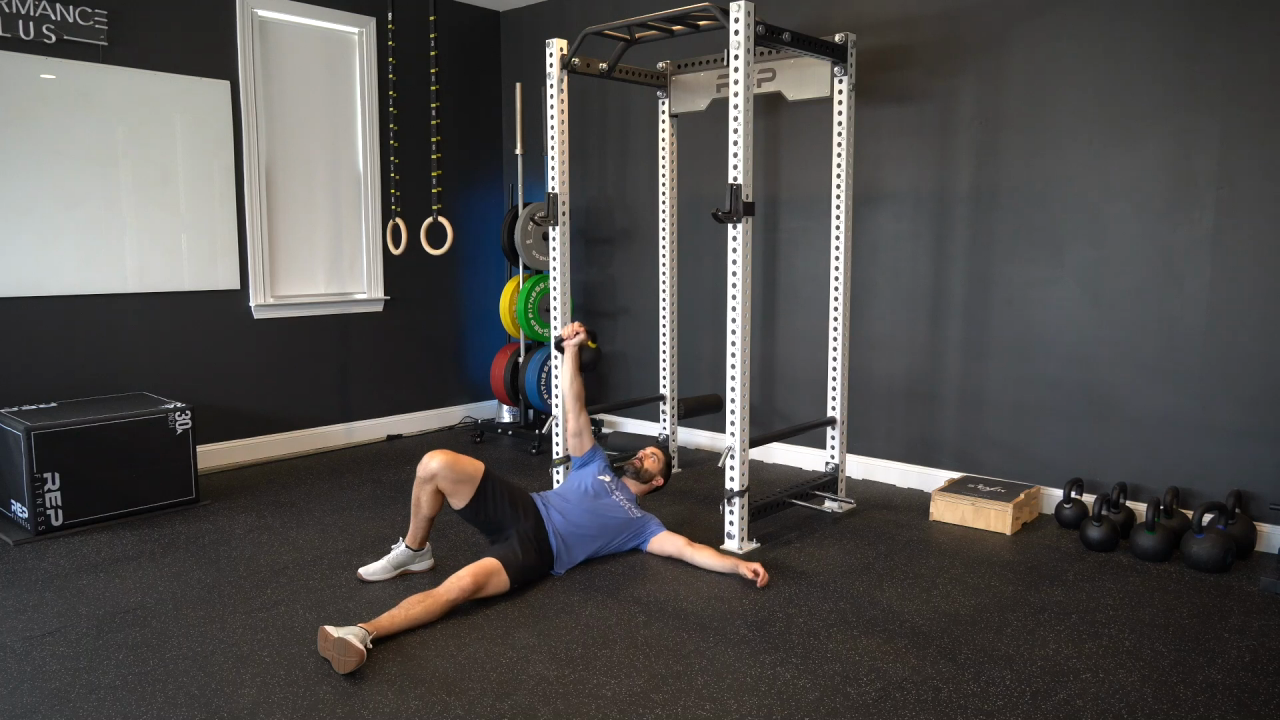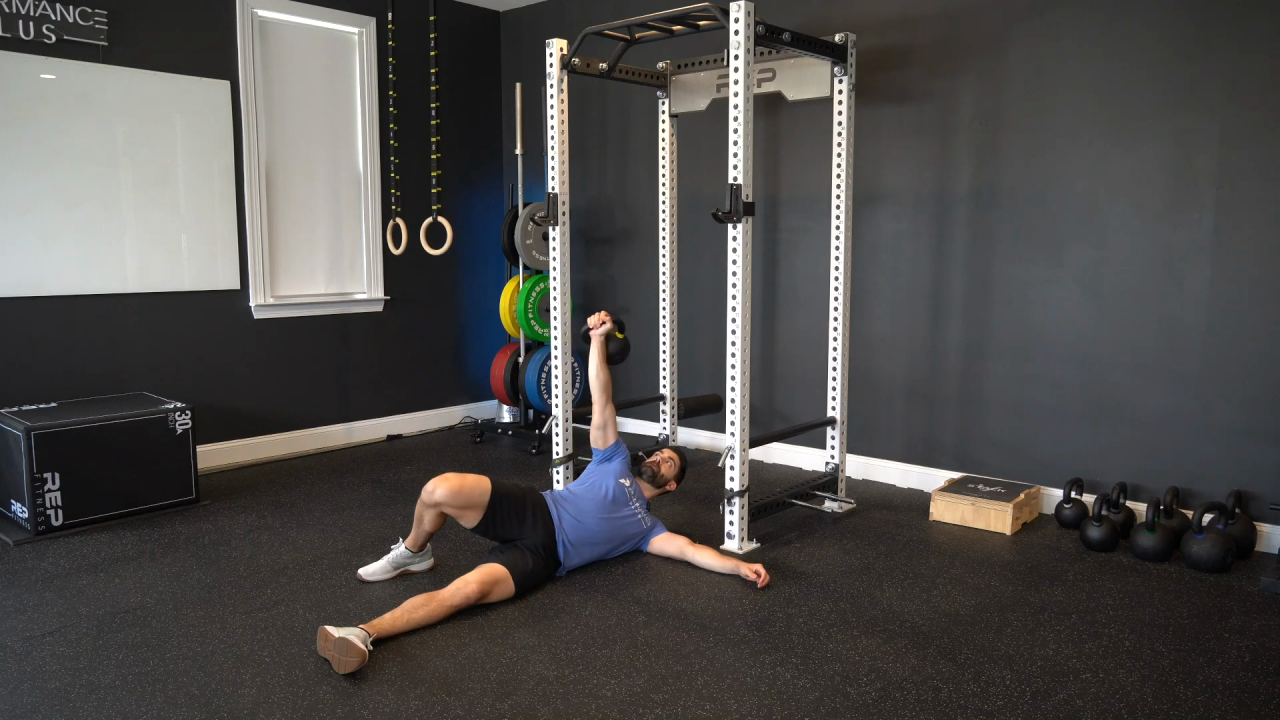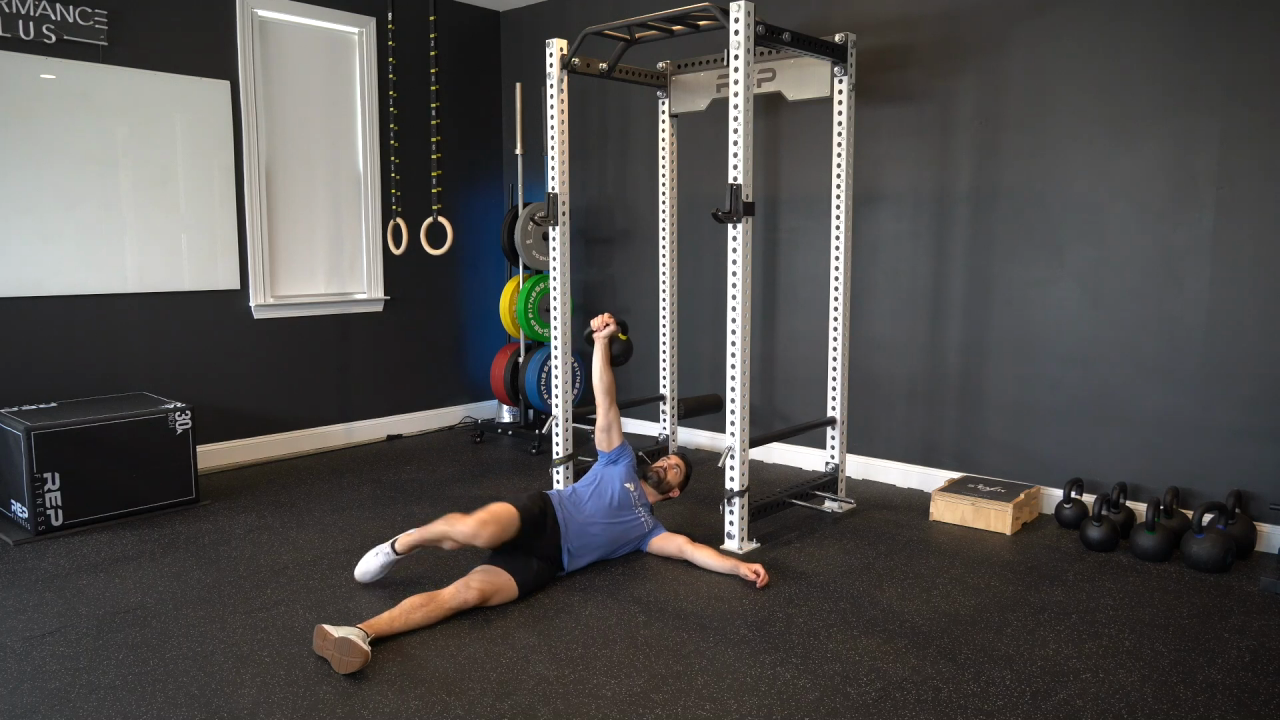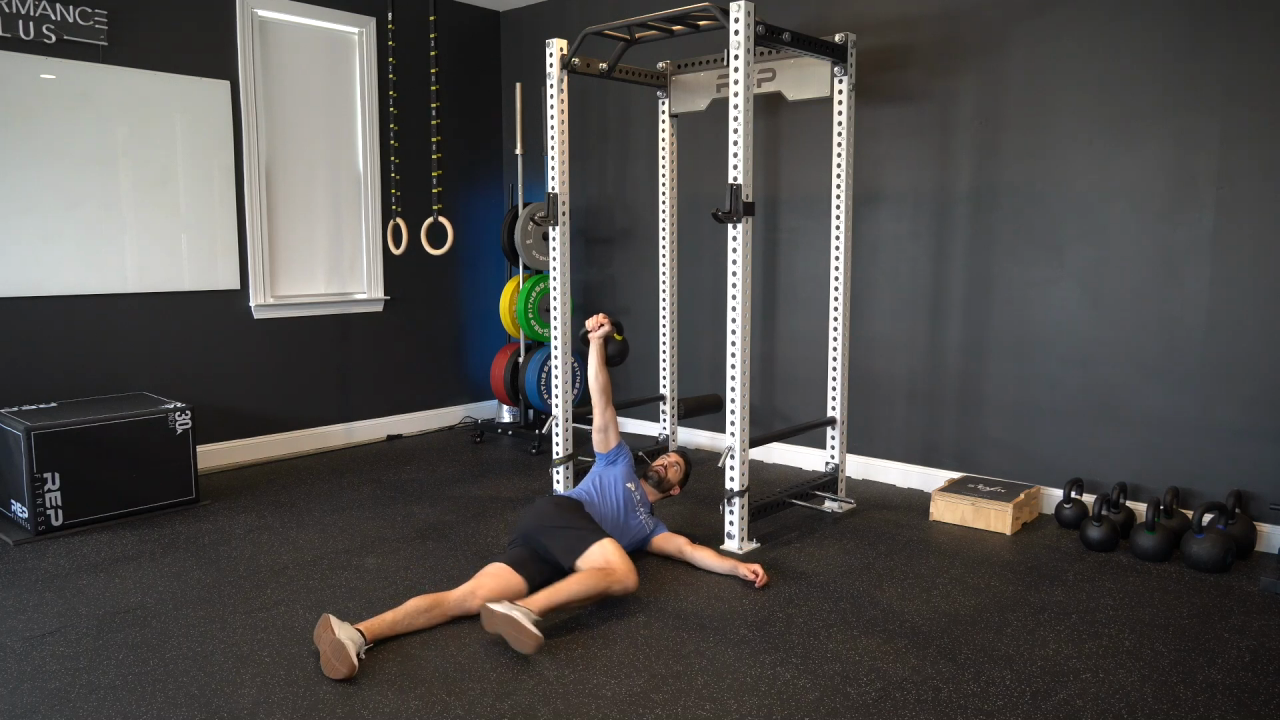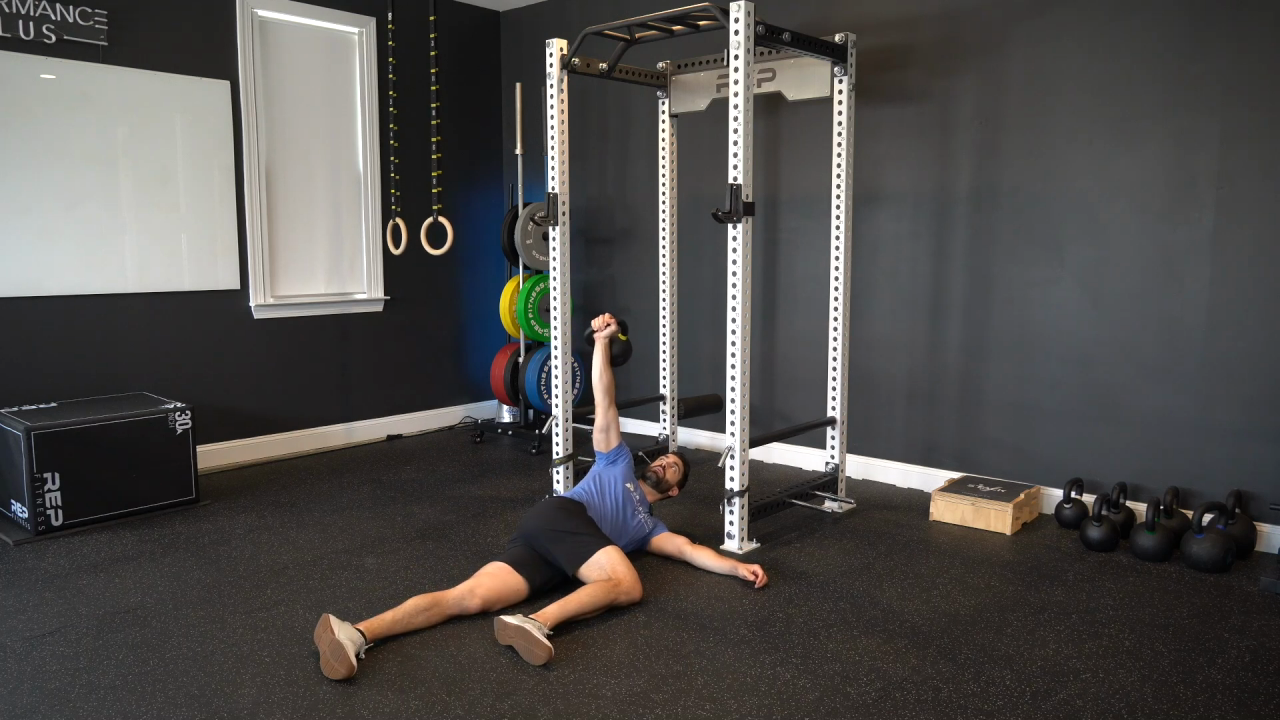
dt=0.5s
person 1, frame 1
left shoulder: (641, 524)
right shoulder: (596, 464)
left elbow: (685, 548)
right elbow: (575, 412)
left wrist: (739, 564)
right wrist: (571, 349)
left hip: (536, 550)
right hip: (521, 510)
left knee: (462, 585)
right knee: (436, 464)
left ankle: (363, 633)
right ankle: (414, 551)
person 1, frame 2
left shoulder: (646, 526)
right shoulder: (616, 461)
left elbow: (690, 550)
right elbow: (601, 404)
left wrist: (742, 566)
right wrist: (597, 338)
left hip: (540, 555)
right hip: (531, 511)
left knee: (467, 591)
right knee: (441, 491)
left ankle: (365, 633)
right ankle: (414, 552)
person 1, frame 3
left shoulder: (648, 527)
right shoulder: (620, 462)
left elbow: (689, 549)
right elbow: (606, 405)
left wrist: (740, 565)
right wrist: (602, 341)
left hip: (546, 558)
right hip: (543, 511)
left knee: (469, 592)
right knee: (479, 530)
left ankle: (362, 632)
right ankle: (400, 546)
person 1, frame 4
left shoulder: (649, 526)
right shoulder: (619, 462)
left elbow: (688, 550)
right elbow: (602, 405)
left wrist: (739, 567)
right wrist: (596, 341)
left hip: (552, 554)
right hip: (556, 516)
left knee: (465, 597)
person 1, frame 5
left shoulder: (649, 526)
right shoulder: (618, 463)
left elbow: (688, 550)
right elbow: (605, 406)
left wrist: (739, 566)
right wrist: (602, 341)
left hip: (556, 561)
right hip: (558, 518)
left knee: (469, 599)
left ankle: (397, 631)
